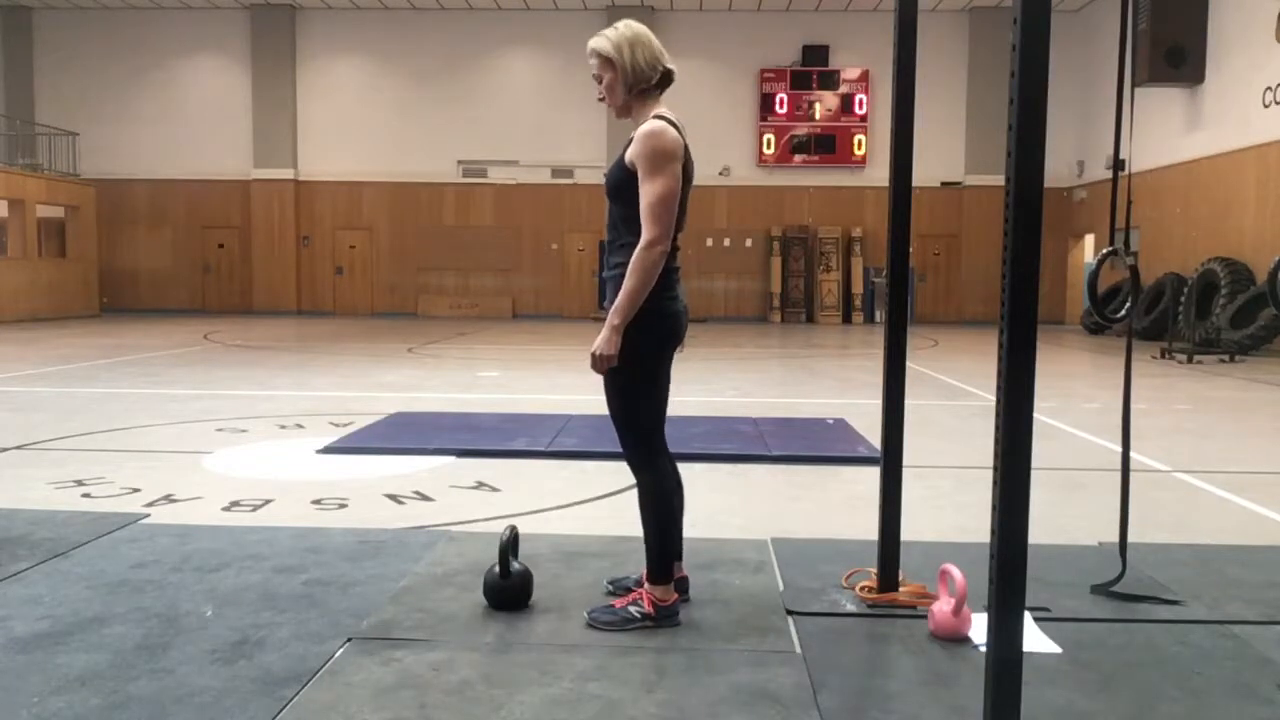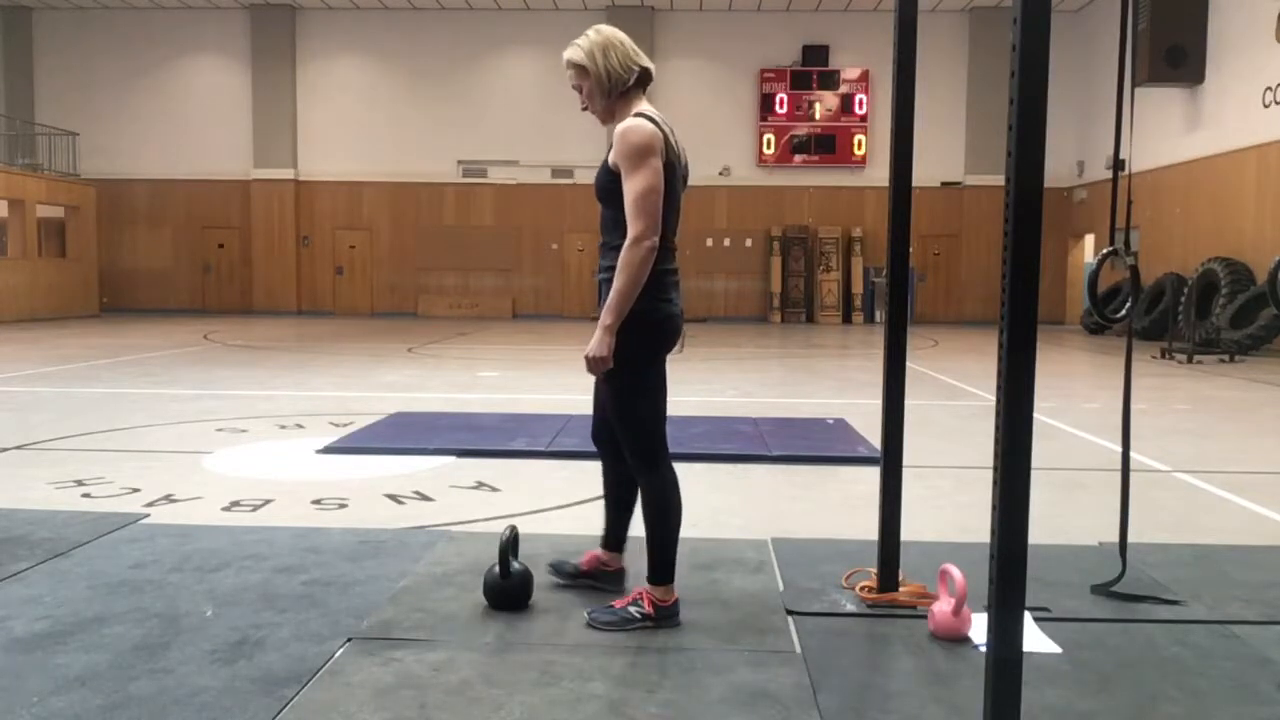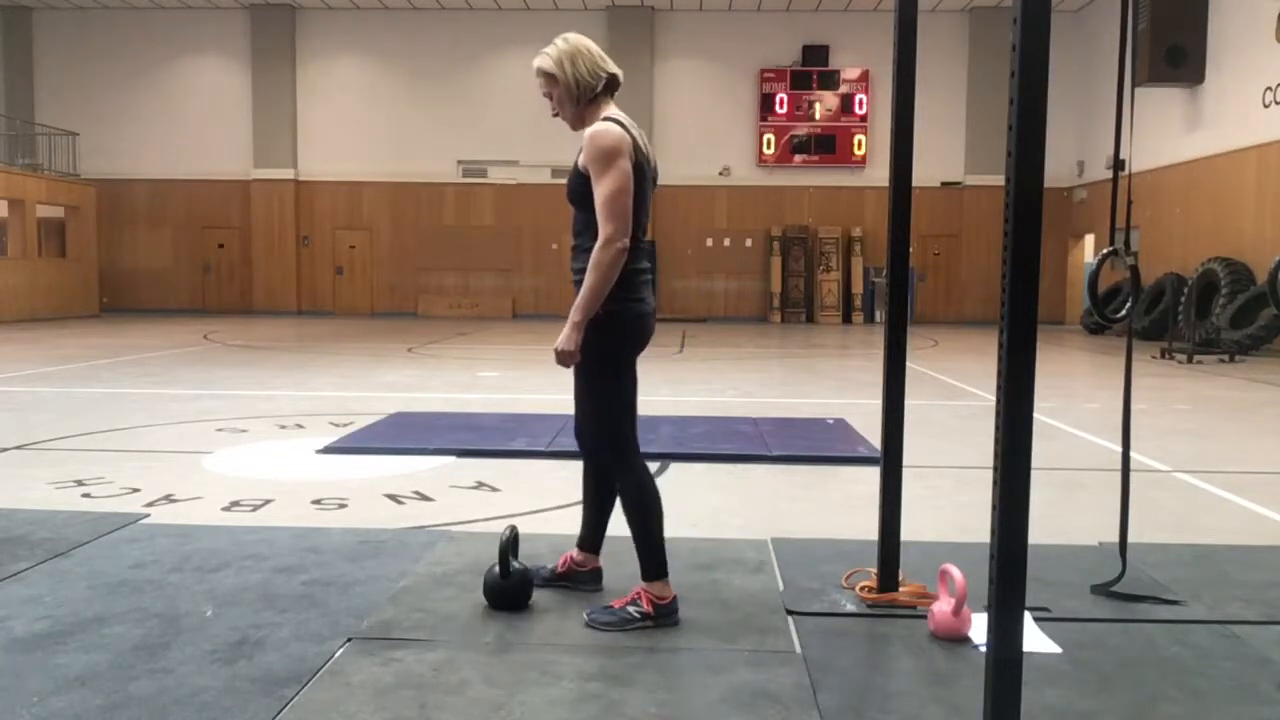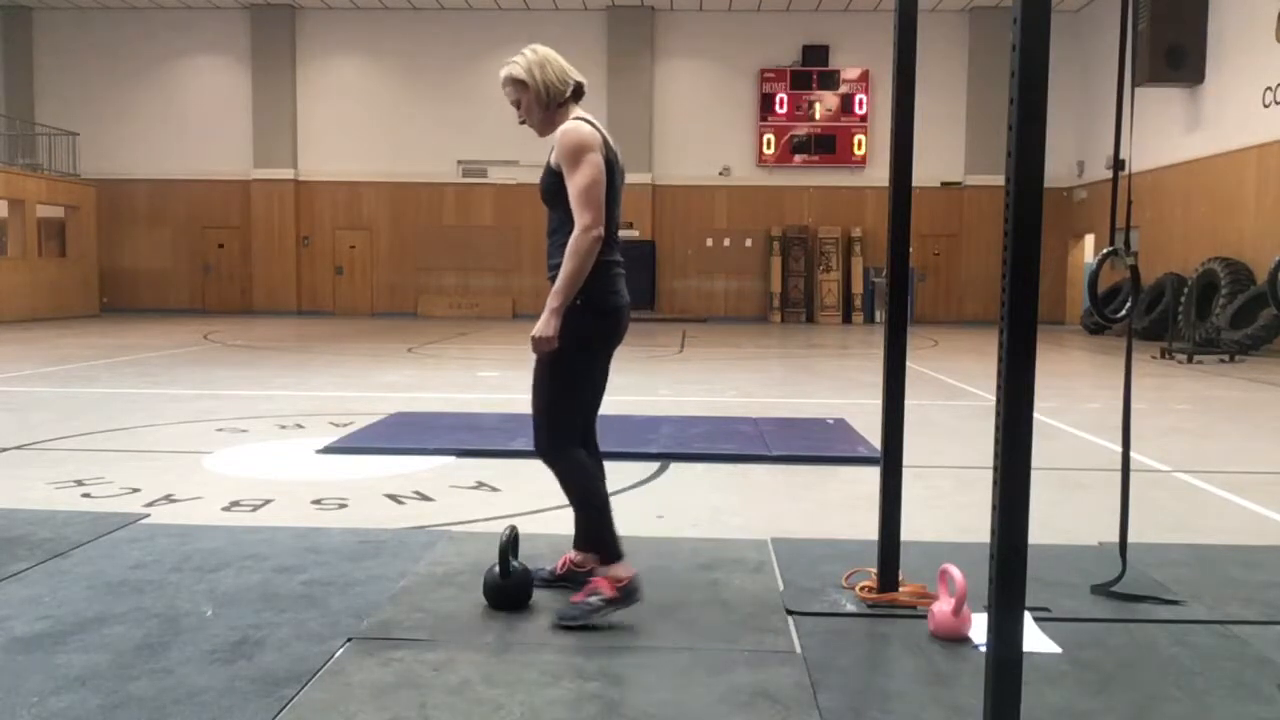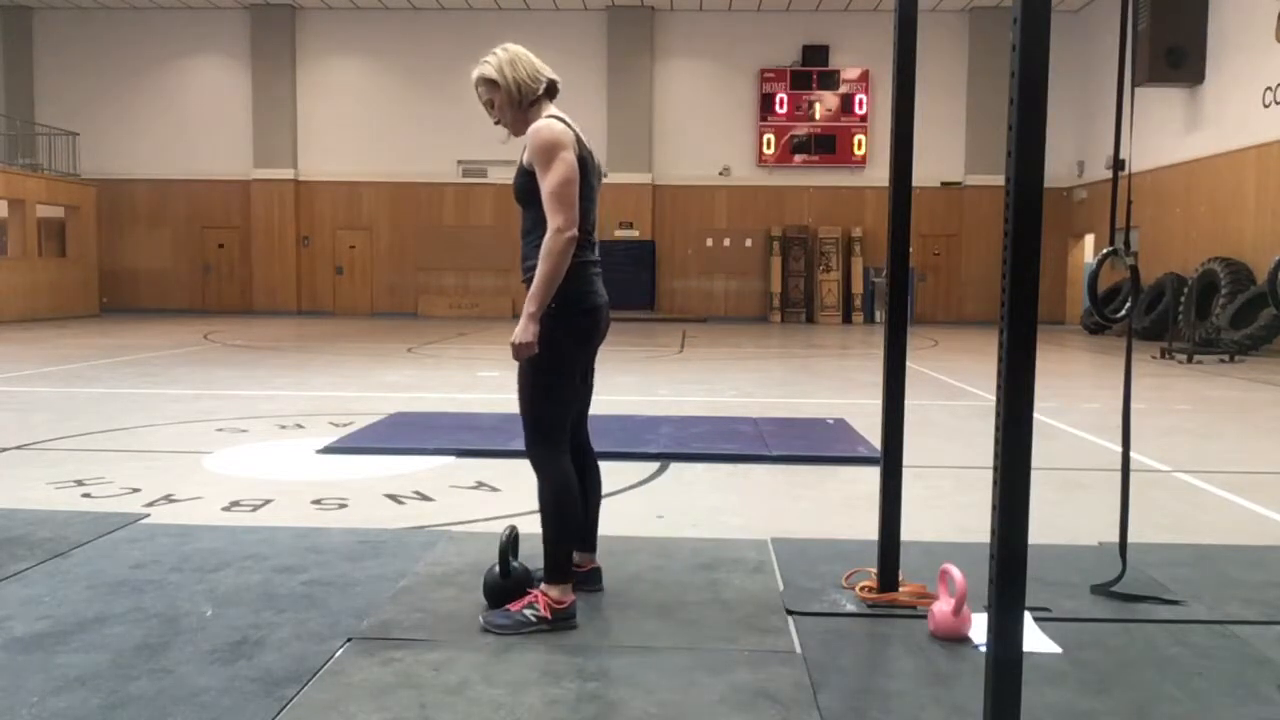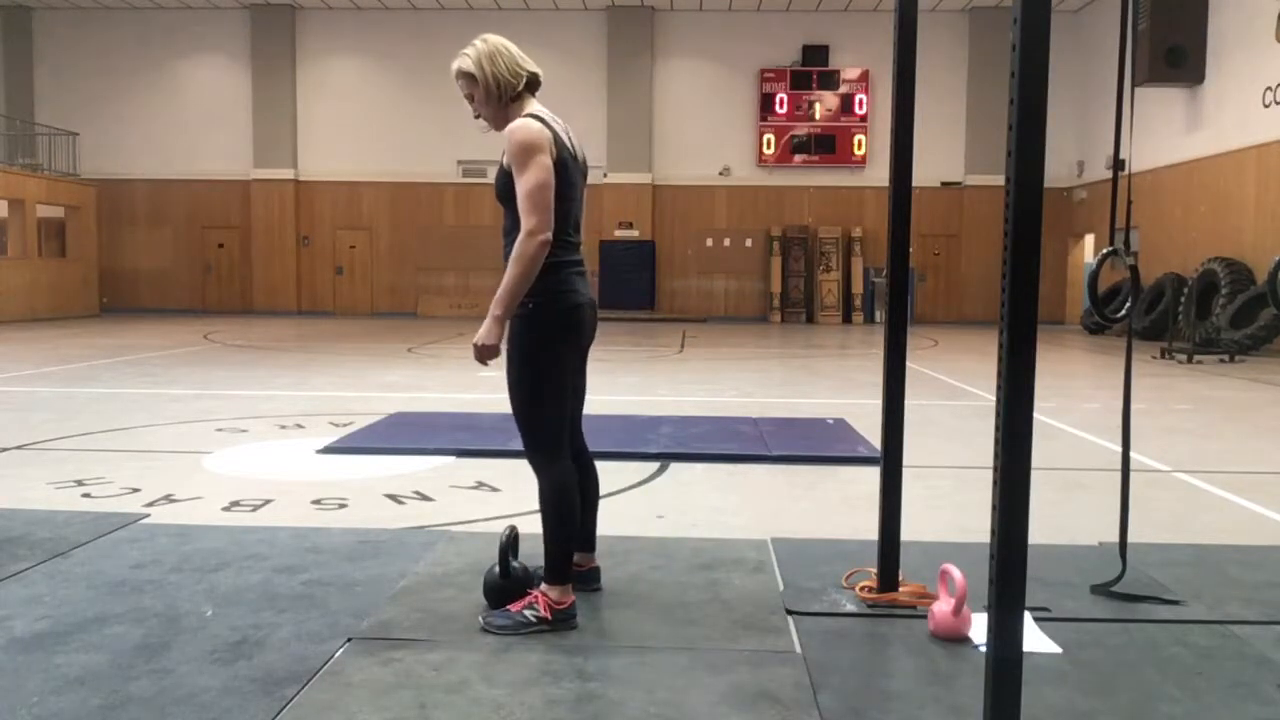
dt=0.4s
person 1, frame 1
left shoulder: (654, 133)
right shoulder: (655, 132)
left elbow: (653, 242)
left wrist: (613, 326)
left hip: (643, 315)
right hip: (651, 310)
left knee: (644, 453)
right knee: (649, 449)
left ankle: (660, 595)
right ankle: (669, 570)
person 1, frame 2
left shoulder: (634, 131)
right shoulder: (652, 129)
left elbow: (642, 240)
left wrist: (607, 327)
left hip: (639, 314)
right hip: (645, 308)
left knee: (645, 452)
right knee: (611, 439)
left ankle: (660, 595)
right ankle: (609, 557)
person 1, frame 3
left shoulder: (603, 135)
right shoulder: (620, 133)
left elbow: (612, 240)
left wrist: (575, 323)
left hip: (610, 312)
right hip: (621, 306)
left knee: (617, 449)
right knee: (595, 441)
left ankle: (657, 593)
right ankle: (584, 559)
person 1, frame 4
left shoulder: (573, 133)
right shoulder: (587, 136)
left elbow: (588, 231)
left wrist: (553, 310)
left hip: (587, 304)
right hip: (600, 301)
left knee: (556, 440)
right knee: (577, 437)
left ankle: (614, 571)
right ankle: (586, 556)
person 1, frame 5
left shoulder: (546, 132)
right shoulder: (563, 134)
left elbow: (563, 231)
left wrist: (531, 315)
left hip: (563, 307)
right hip: (581, 303)
left knee: (547, 448)
right knee: (571, 440)
left ankle: (557, 595)
right ankle: (583, 560)
person 1, frame 6
left shoulder: (525, 131)
right shoulder: (556, 130)
left elbow: (536, 235)
left wrist: (496, 317)
left hip: (546, 307)
right hip: (573, 301)
left knee: (547, 451)
right knee: (567, 443)
left ankle: (557, 596)
right ankle: (581, 560)
